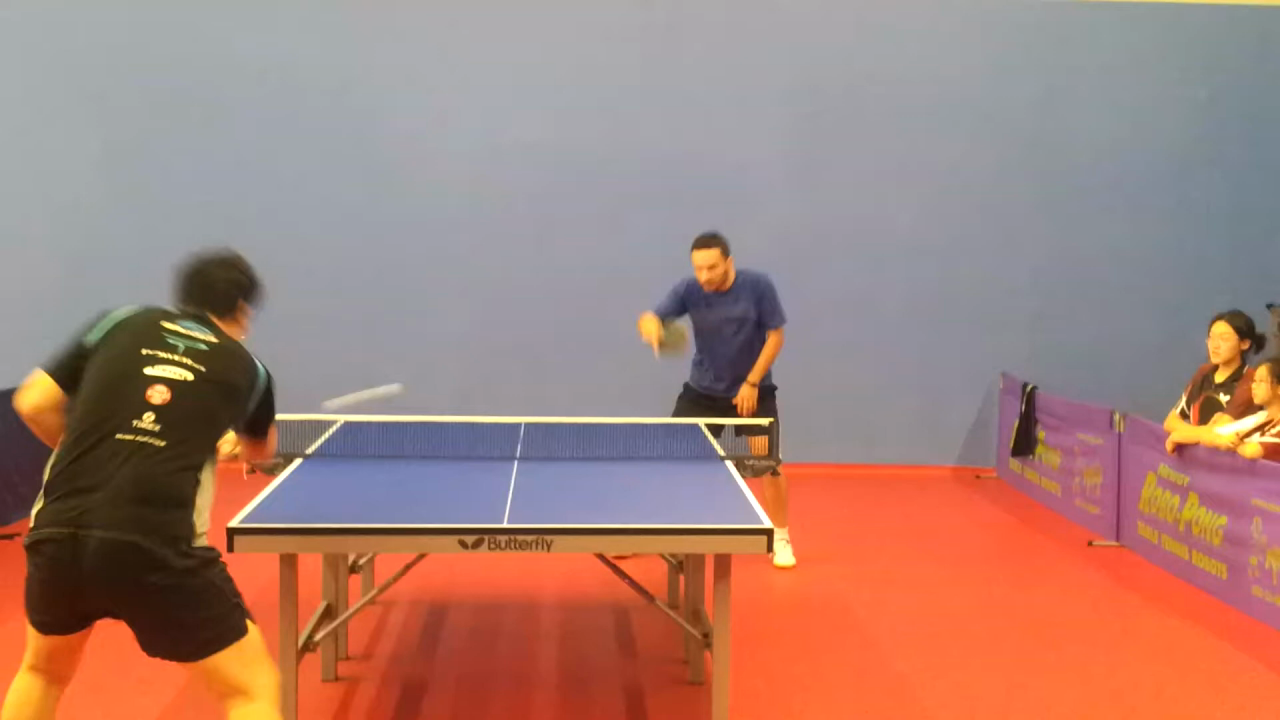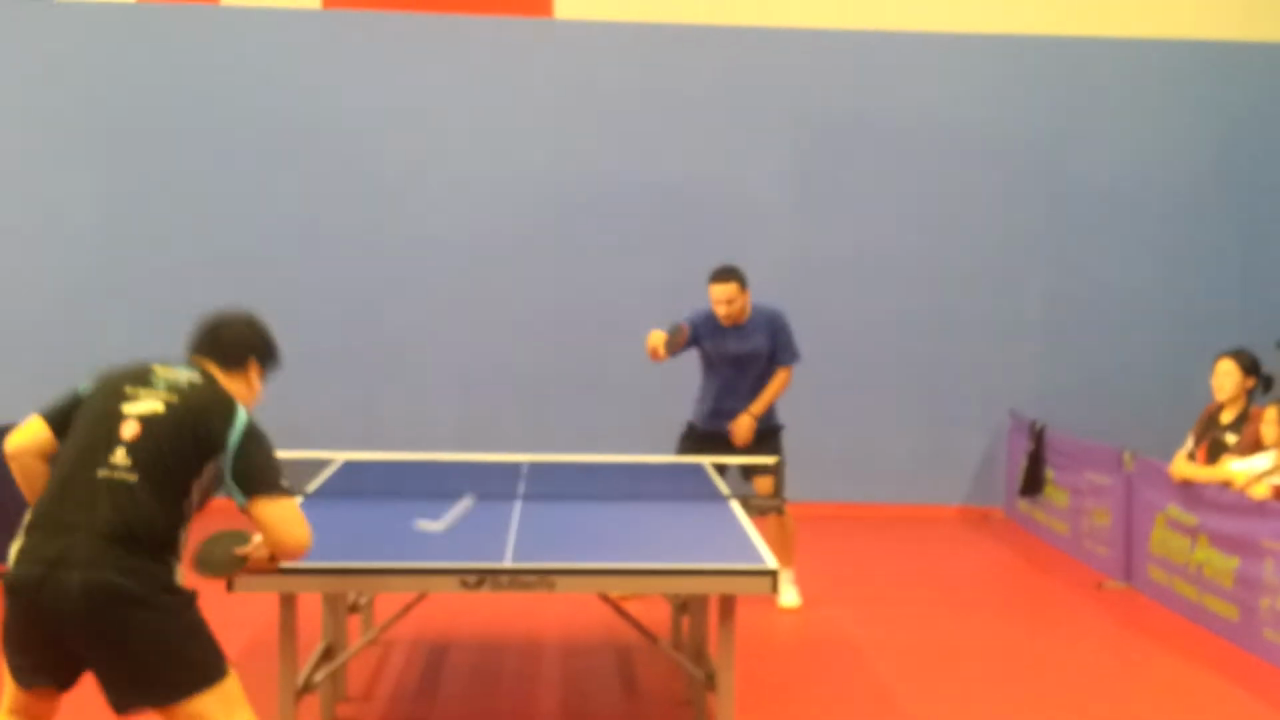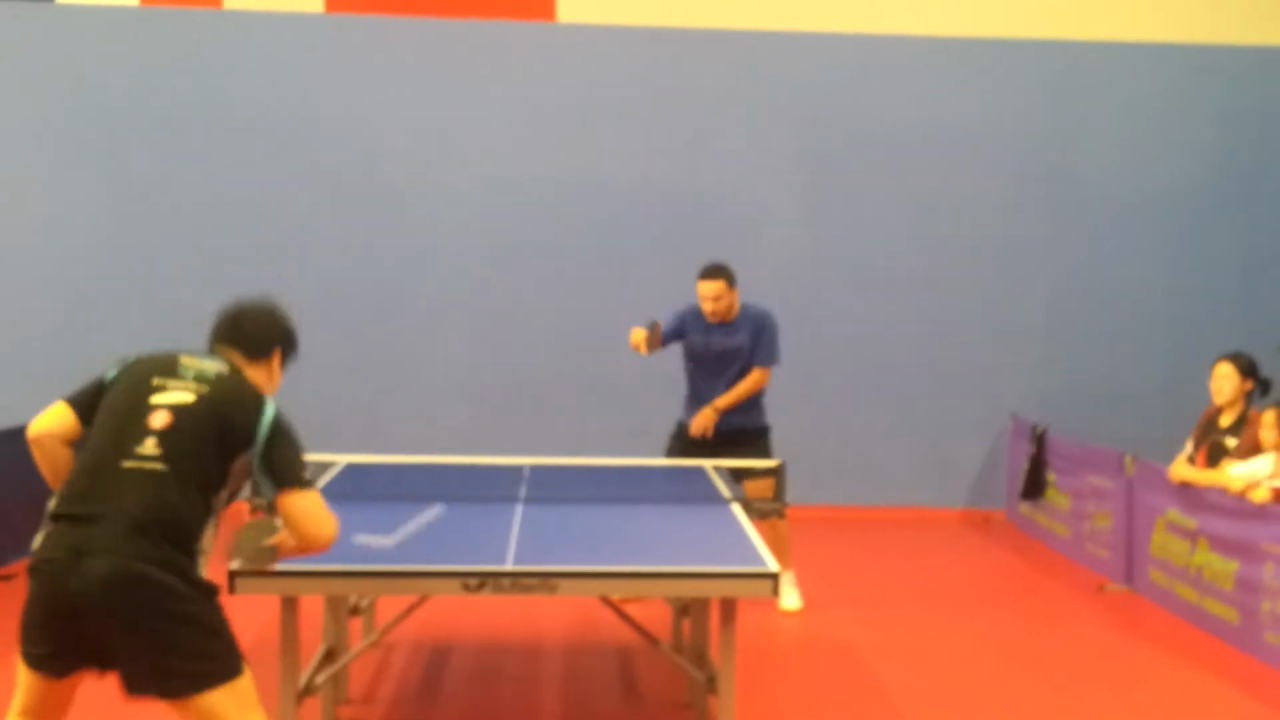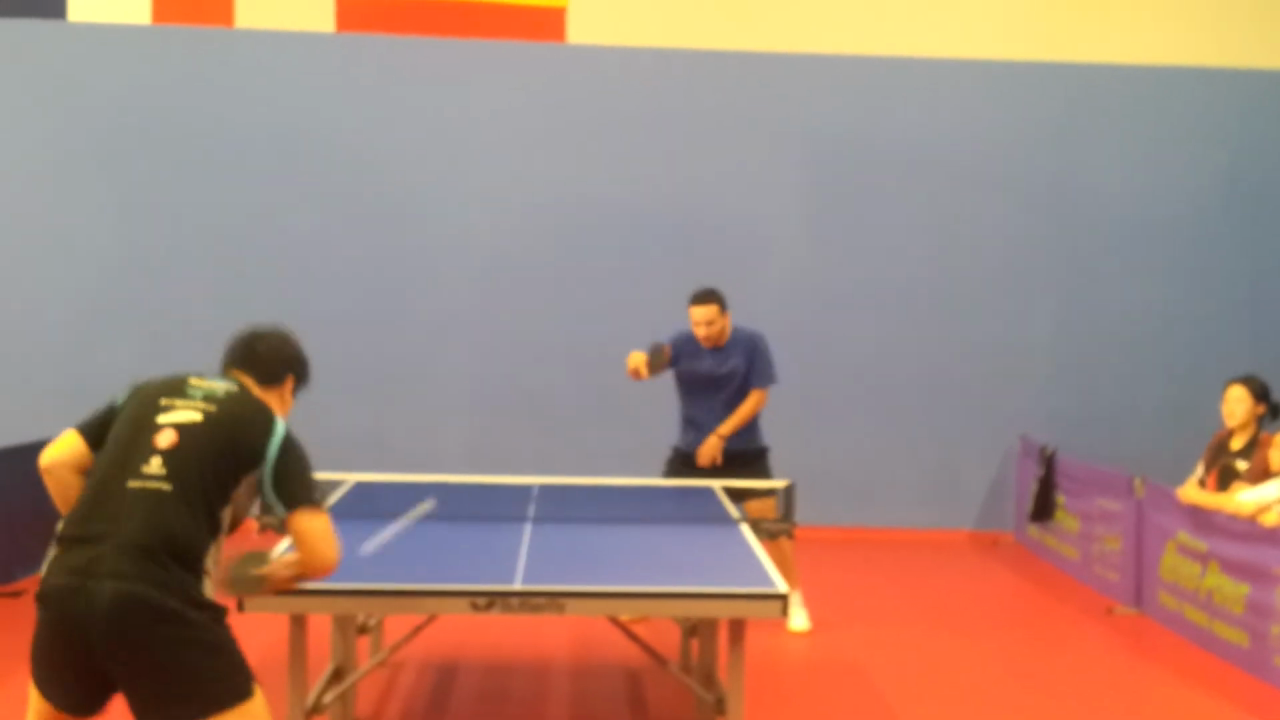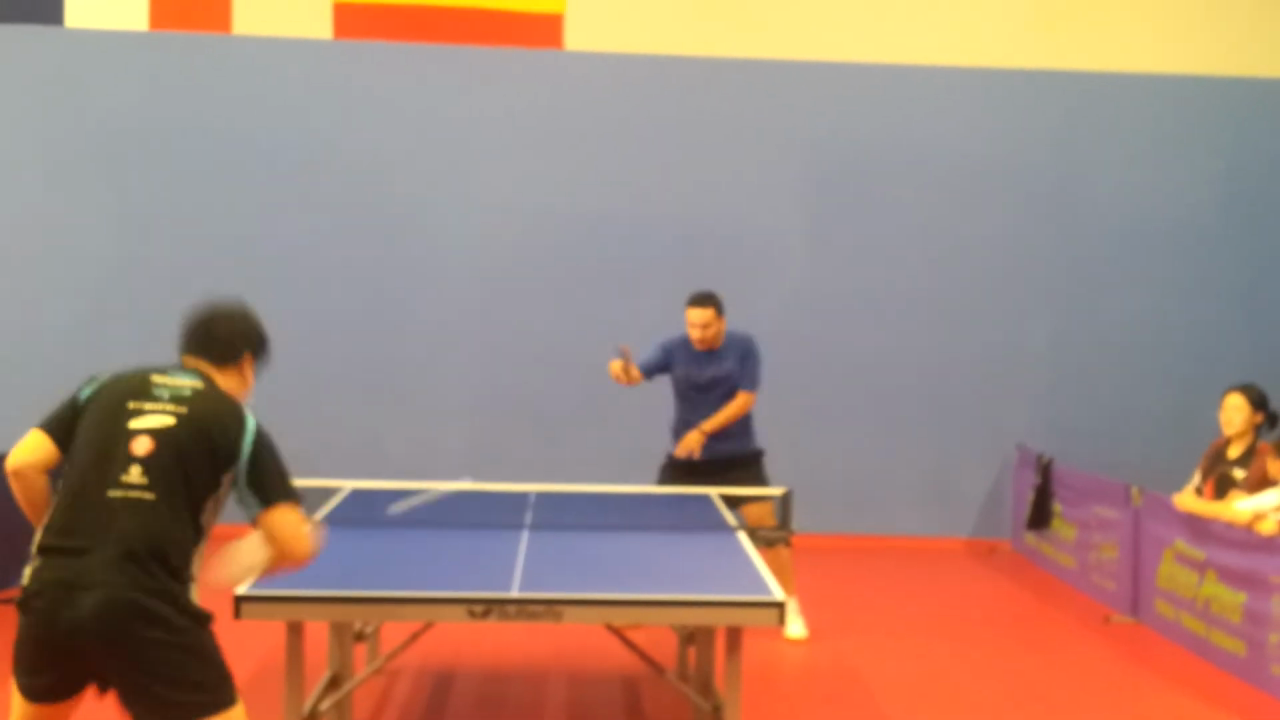
dt=0.7s
person 1, frame 1
left shoulder: (118, 325)
right shoulder: (246, 369)
right elbow: (261, 448)
left hip: (60, 530)
right hip: (159, 547)
left knee: (43, 670)
person 1, frame 2
left shoulder: (114, 382)
right shoulder: (233, 422)
right elbow: (290, 540)
right wrist: (266, 551)
left hip: (36, 573)
right hip: (132, 591)
person 1, frame 3
left shoulder: (137, 370)
right shoulder: (260, 413)
left elbow: (43, 433)
right elbow: (317, 531)
right wrist: (293, 541)
left hip: (61, 560)
right hip: (155, 582)
person 1, frame 4
left shoulder: (147, 394)
right shoulder: (270, 432)
left elbow: (54, 461)
right elbow: (321, 555)
right wrist: (289, 572)
left hip: (69, 587)
right hip: (162, 605)
person 1, frame 5
left shoulder: (106, 389)
right shoulder: (241, 426)
left elbow: (22, 465)
right elbow: (293, 544)
left hip: (53, 593)
right hip: (151, 609)
person 2, frame 1
left shoulder: (759, 286)
right shoulder: (688, 290)
left elbow: (776, 336)
right elbow: (651, 317)
left wrist: (751, 383)
right wrist: (650, 327)
left hip: (751, 389)
right hip: (702, 390)
left knee: (768, 462)
left ankle: (781, 538)
person 2, frame 2
left shoulder: (773, 321)
right shoulder: (701, 323)
left elbow: (784, 373)
right elbow: (660, 352)
left wrist: (752, 415)
right wrist: (656, 342)
left hip: (758, 428)
right hip: (706, 427)
left knee: (772, 501)
left ankle: (786, 577)
person 2, frame 3
left shoulder: (760, 320)
right shoulder: (690, 317)
left elbow: (760, 375)
right elbow: (651, 339)
left wrist: (715, 409)
right wrist: (640, 336)
left hip: (745, 430)
right hip: (692, 427)
left knee: (766, 505)
left ankle: (786, 579)
person 2, frame 4
left shoulder: (752, 342)
right shoulder: (680, 343)
left elbow: (758, 396)
right elbow: (642, 371)
left wrist: (720, 435)
right wrist: (637, 362)
left hip: (743, 451)
right hip: (690, 451)
left knee: (770, 525)
left ankle: (794, 599)
person 2, frame 5
left shoulder: (744, 346)
right shoulder: (674, 348)
left elbow: (745, 400)
right elbow: (636, 376)
left wrist: (700, 432)
right wrist: (622, 370)
left hip: (737, 457)
right hip: (685, 457)
left knee: (766, 530)
left ankle: (790, 607)
